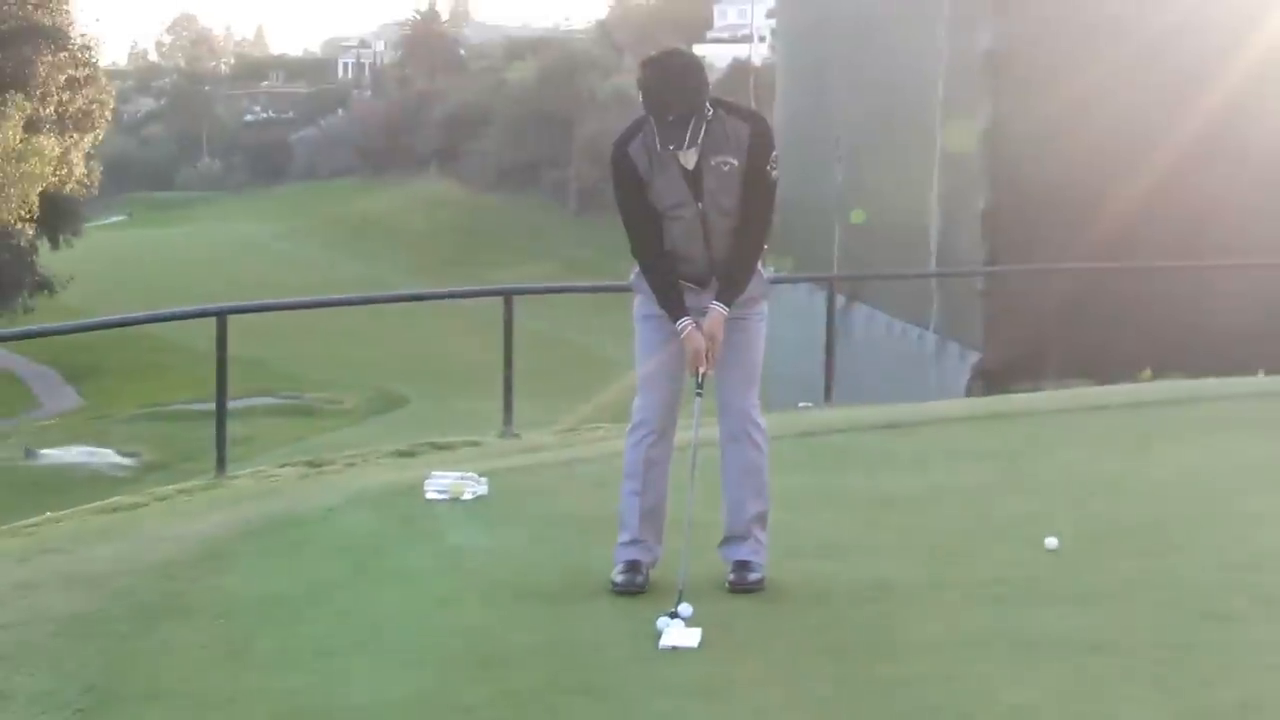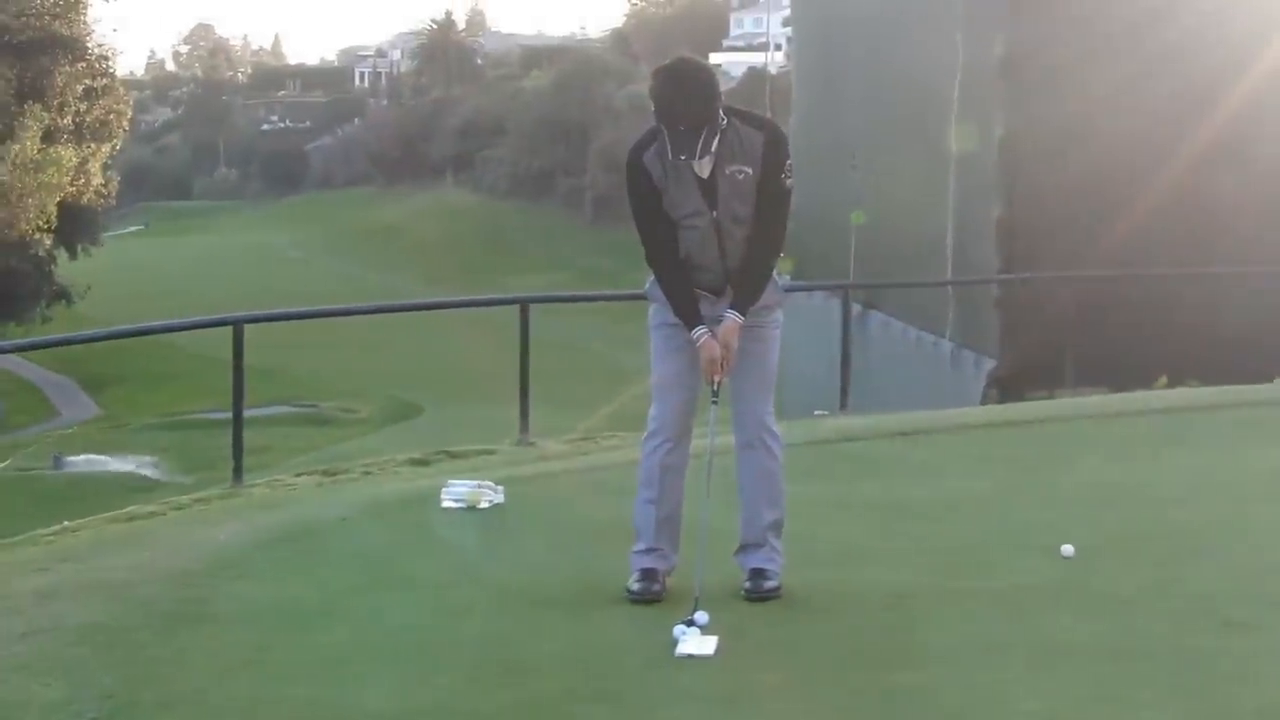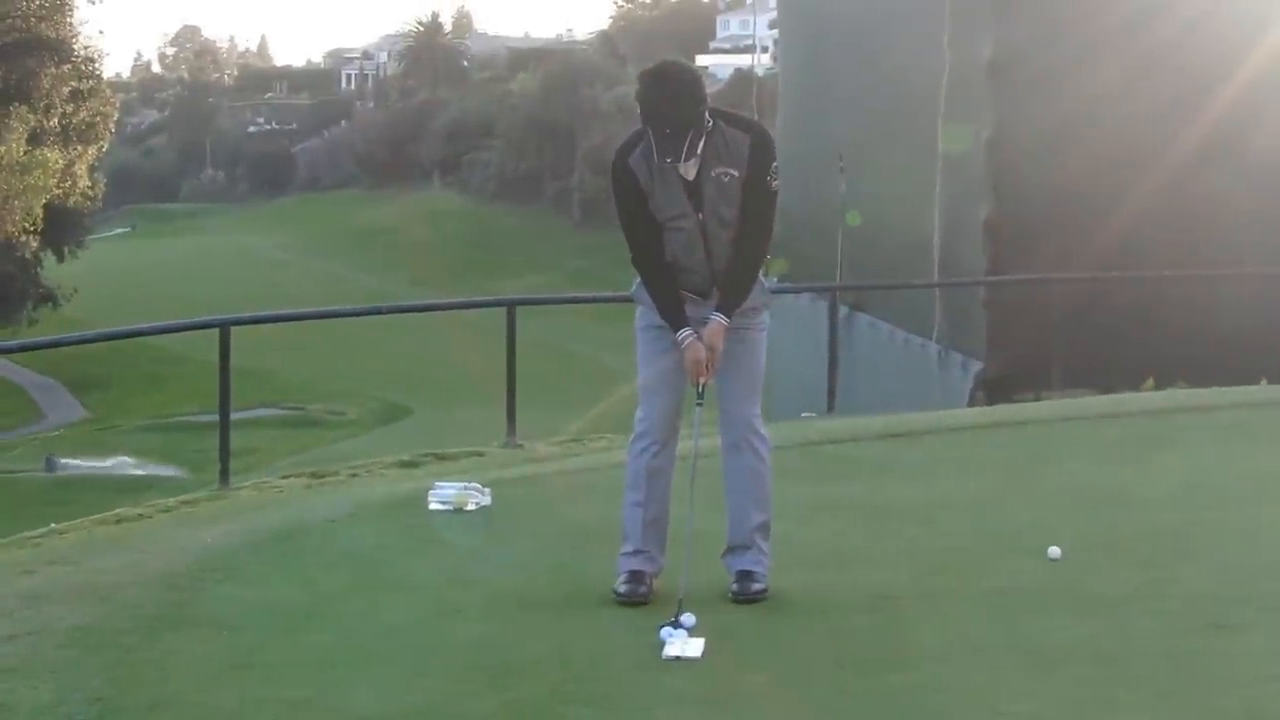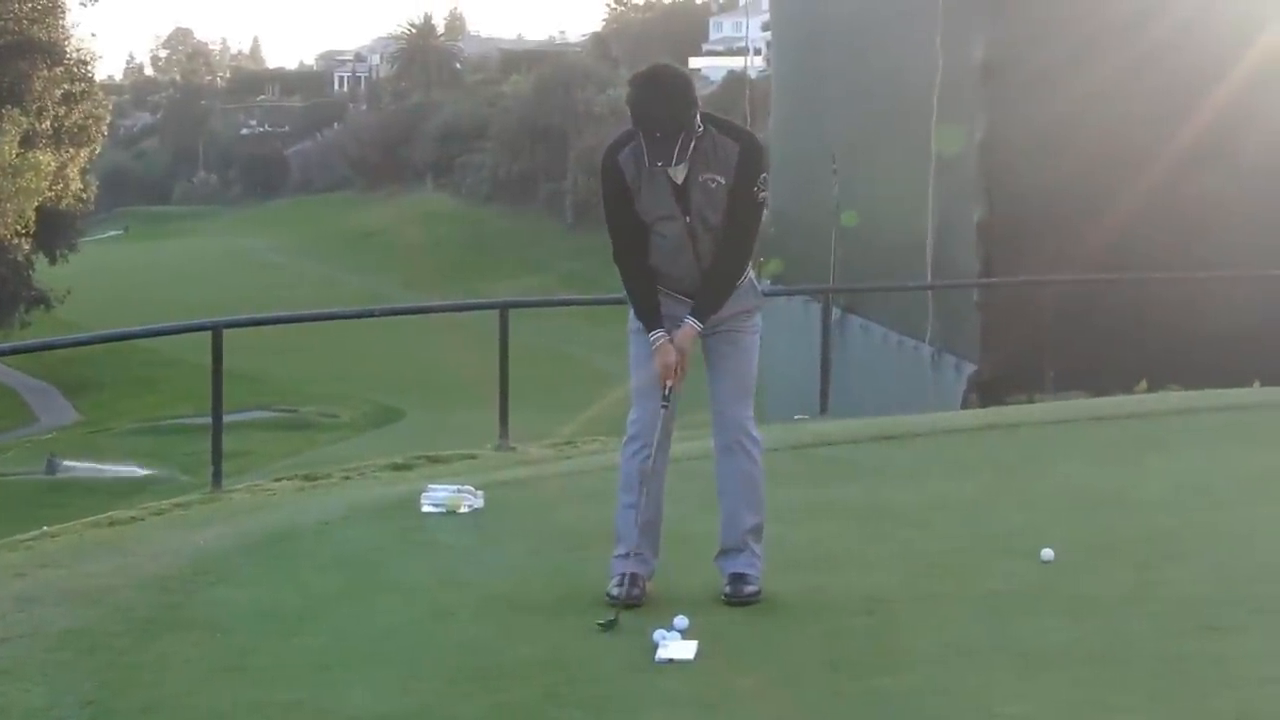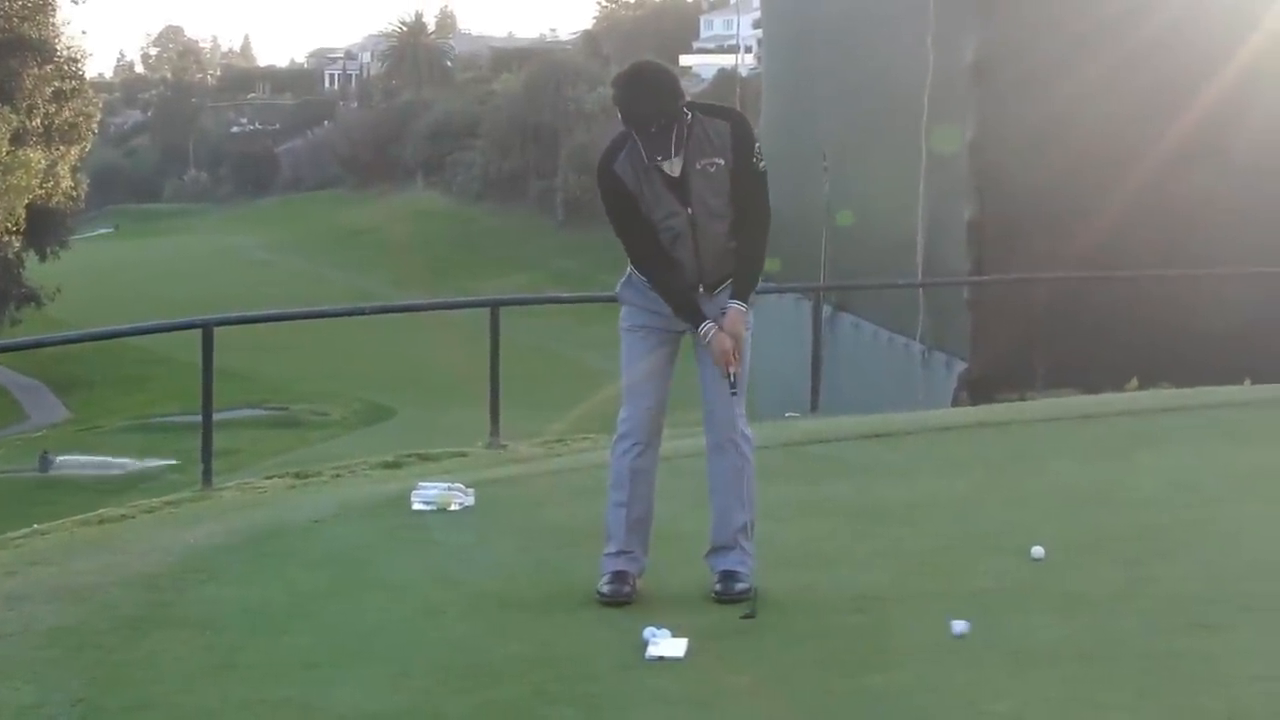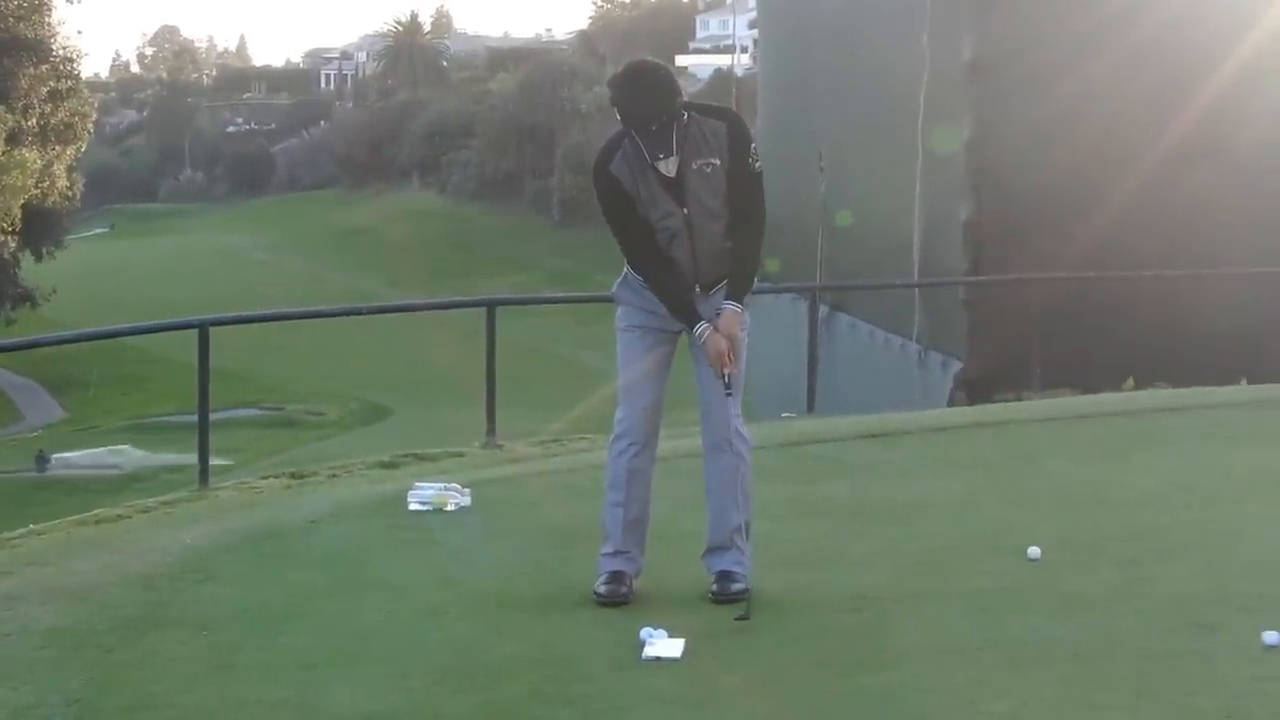
dt=0.7s
person 1, frame 1
left shoulder: (750, 132)
right shoulder: (630, 149)
left elbow: (755, 227)
right elbow: (645, 244)
left wrist: (720, 308)
right wrist: (684, 322)
left hip: (737, 287)
right hip: (664, 290)
left knee: (742, 417)
right knee: (650, 417)
left ankle: (746, 551)
right ankle: (634, 552)
person 1, frame 2
left shoulder: (765, 141)
right shoulder: (645, 158)
left elbow: (770, 236)
right elbow: (660, 253)
left wrist: (734, 317)
right wrist: (698, 331)
left hip: (752, 297)
right hip: (678, 299)
left knee: (757, 425)
right knee: (666, 425)
left ankle: (762, 558)
right ankle: (650, 560)
person 1, frame 3
left shoulder: (751, 142)
right shoulder: (631, 160)
left elbow: (756, 239)
right elbow: (645, 255)
left wrist: (720, 319)
right wrist: (685, 333)
left hip: (738, 298)
right hip: (665, 300)
left knee: (744, 426)
right knee: (653, 426)
left ankle: (749, 560)
right ankle: (638, 561)
person 1, frame 4
left shoulder: (741, 150)
right shoulder: (620, 160)
left elbow: (738, 247)
right elbow: (629, 255)
left wrist: (695, 325)
right wrist: (657, 335)
left hip: (729, 302)
right hip: (655, 301)
left knee: (737, 428)
right knee: (645, 428)
left ankle: (742, 563)
right ankle: (631, 564)
person 1, frame 5
left shoulder: (730, 130)
right shoulder: (615, 165)
left elbow: (755, 219)
right elbow: (647, 256)
left wrist: (737, 306)
right wrist: (702, 327)
left hip: (726, 294)
right hip: (652, 298)
left knee: (729, 426)
right knee: (637, 425)
left ankle: (733, 561)
right ankle: (621, 562)
person 1, frame 6
left shoulder: (726, 130)
right shoulder: (612, 165)
left elbow: (751, 220)
right elbow: (644, 257)
left wrist: (733, 306)
right wrist: (697, 328)
left hip: (722, 293)
right hip: (649, 297)
left knee: (726, 425)
right knee: (633, 425)
left ankle: (730, 561)
right ankle: (618, 562)
